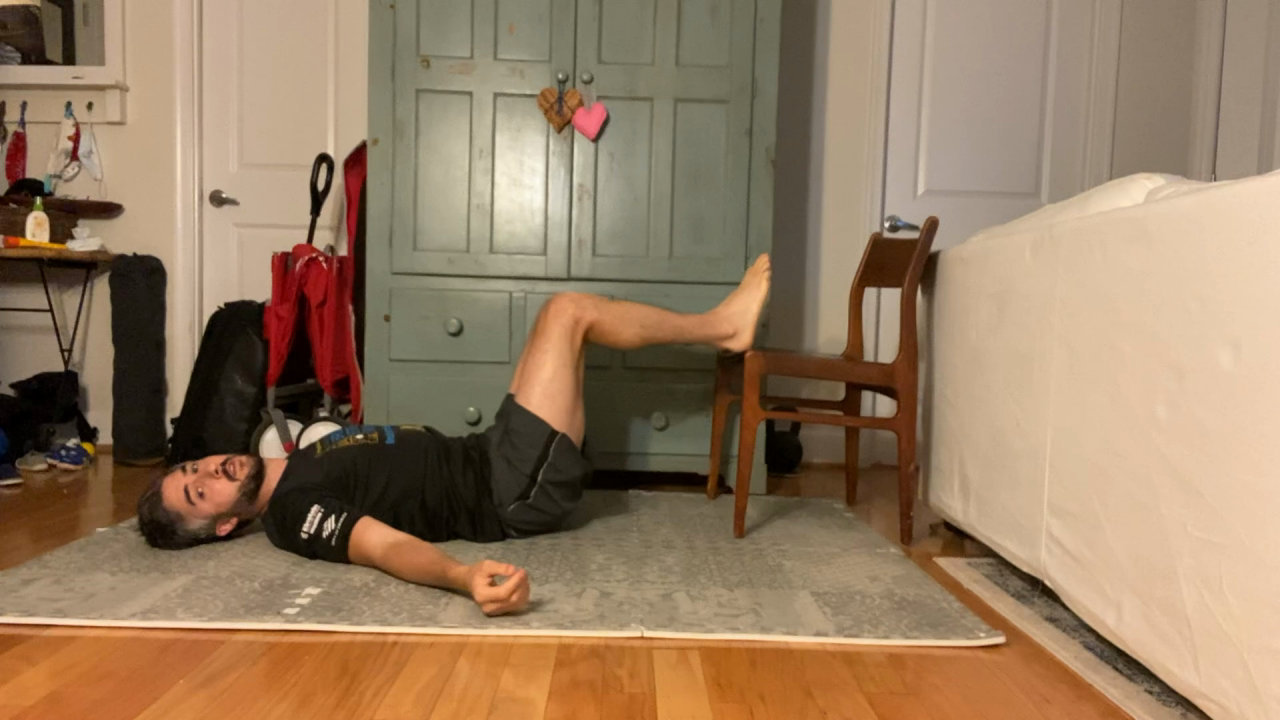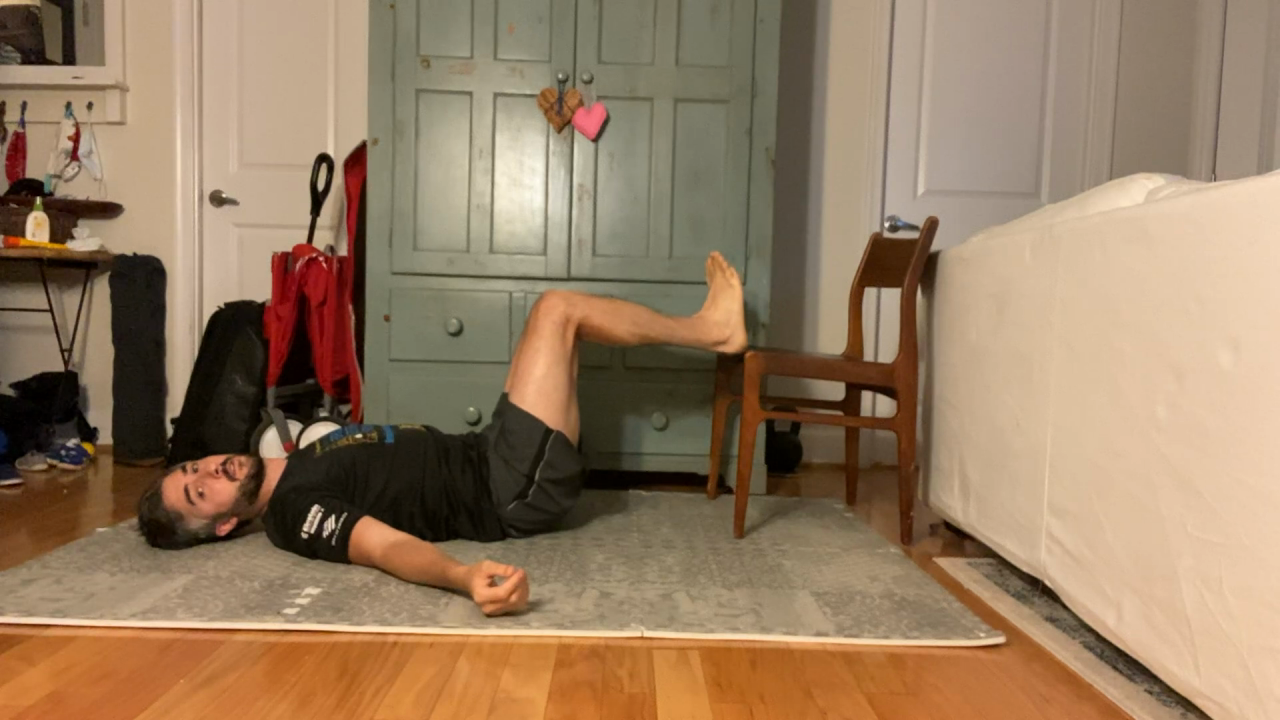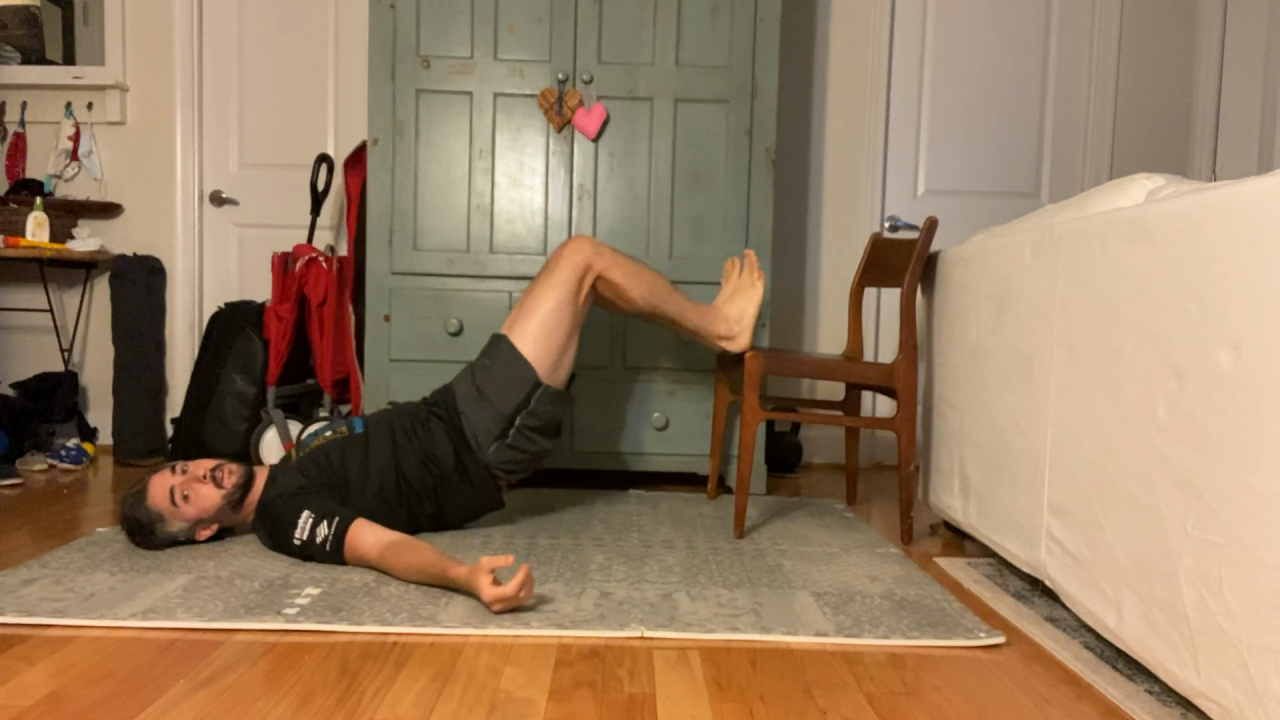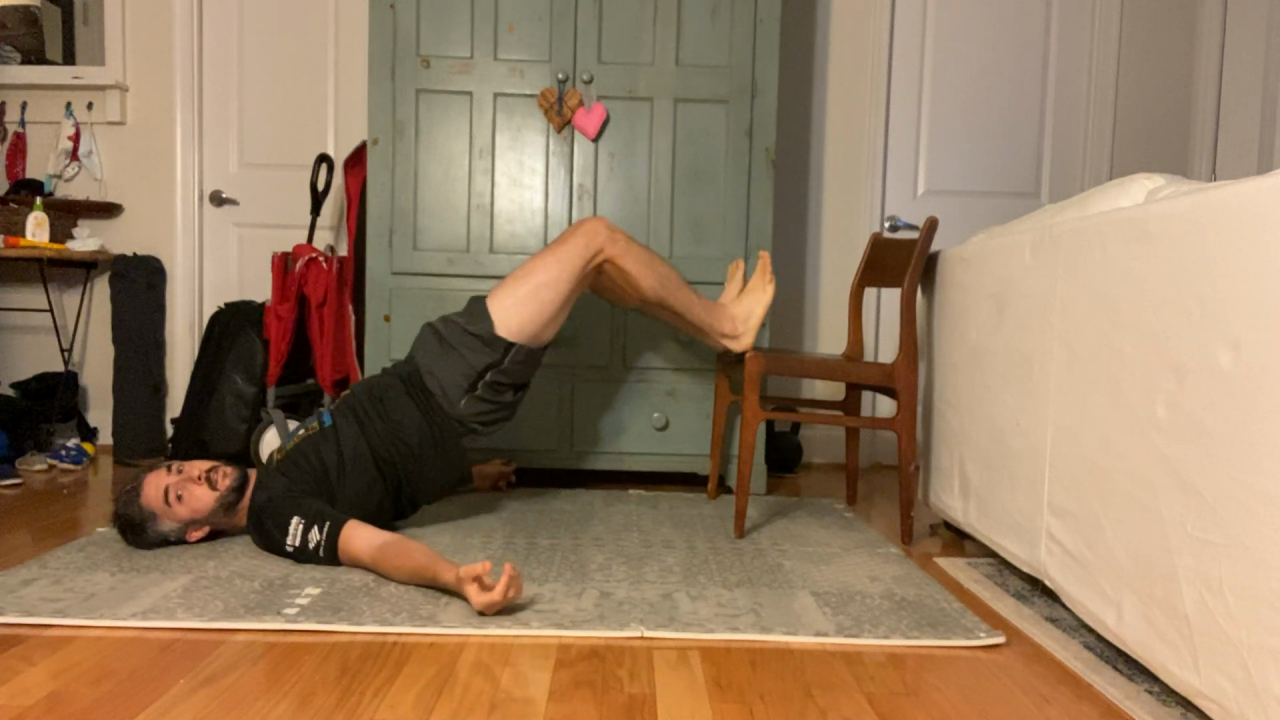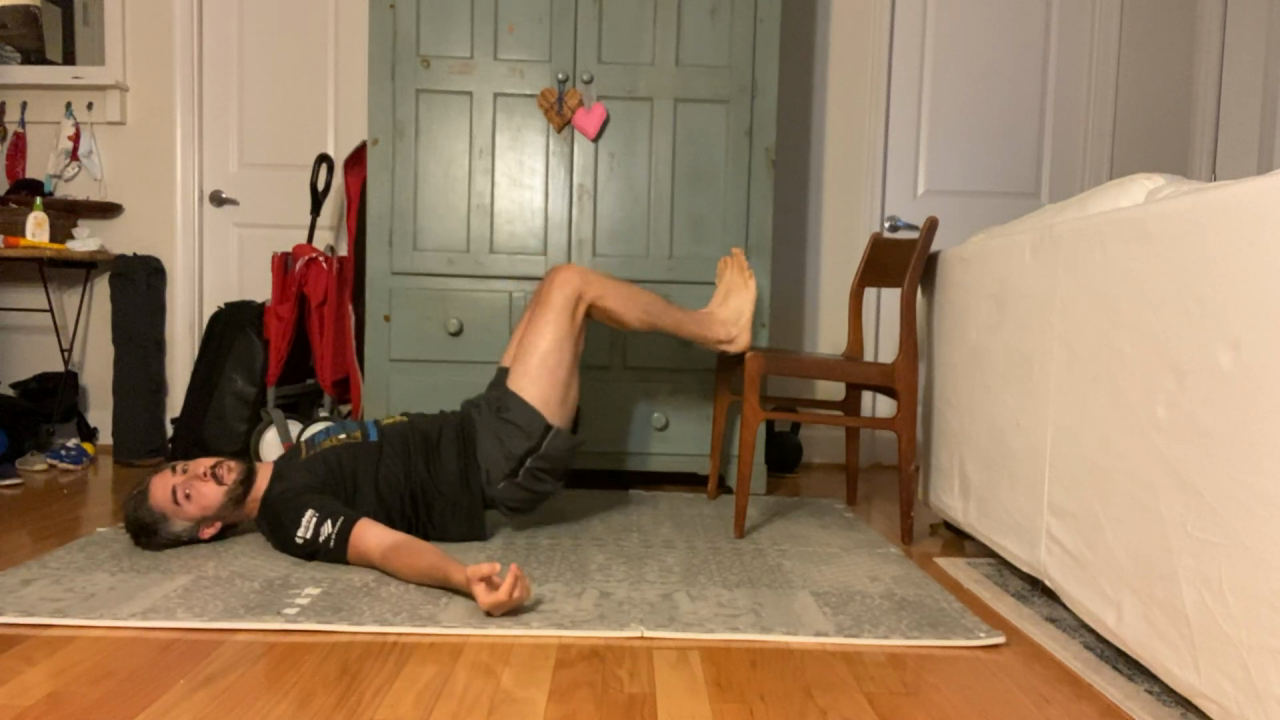
dt=1s
person 1, frame 1
left shoulder: (300, 467)
right shoulder: (296, 515)
right elbow: (389, 546)
right wrist: (464, 576)
left hip: (485, 459)
right hip: (516, 492)
left knee: (567, 314)
right knee: (568, 311)
left ankle: (717, 326)
right ankle: (719, 326)
person 1, frame 2
left shoulder: (301, 467)
right shoulder: (297, 513)
right elbow: (391, 548)
right wrist: (464, 577)
left hip: (484, 460)
right hip: (516, 489)
left knee: (561, 314)
right knee: (558, 308)
left ankle: (706, 328)
right ankle: (710, 330)
person 1, frame 3
left shoulder: (285, 478)
right shoulder: (285, 520)
right elbow: (387, 547)
right wrist: (465, 576)
left hip: (457, 418)
right hip: (487, 433)
left knee: (581, 264)
right knee: (582, 254)
left ankle: (713, 322)
right ankle: (720, 326)
person 1, frame 4
left shoulder: (273, 480)
right shoulder: (277, 519)
right elbow: (374, 546)
right wrist: (455, 579)
left hip: (429, 381)
right hip: (458, 388)
left knee: (592, 251)
right knee: (597, 236)
left ankle: (712, 320)
right ankle: (723, 326)
person 1, frame 5
left shoulder: (291, 467)
right shoulder: (290, 514)
right elbow: (388, 547)
right wrist: (465, 577)
left hip: (477, 435)
right hip: (504, 461)
left knee: (564, 286)
right knee: (569, 283)
left ankle: (709, 324)
right ankle: (718, 328)
